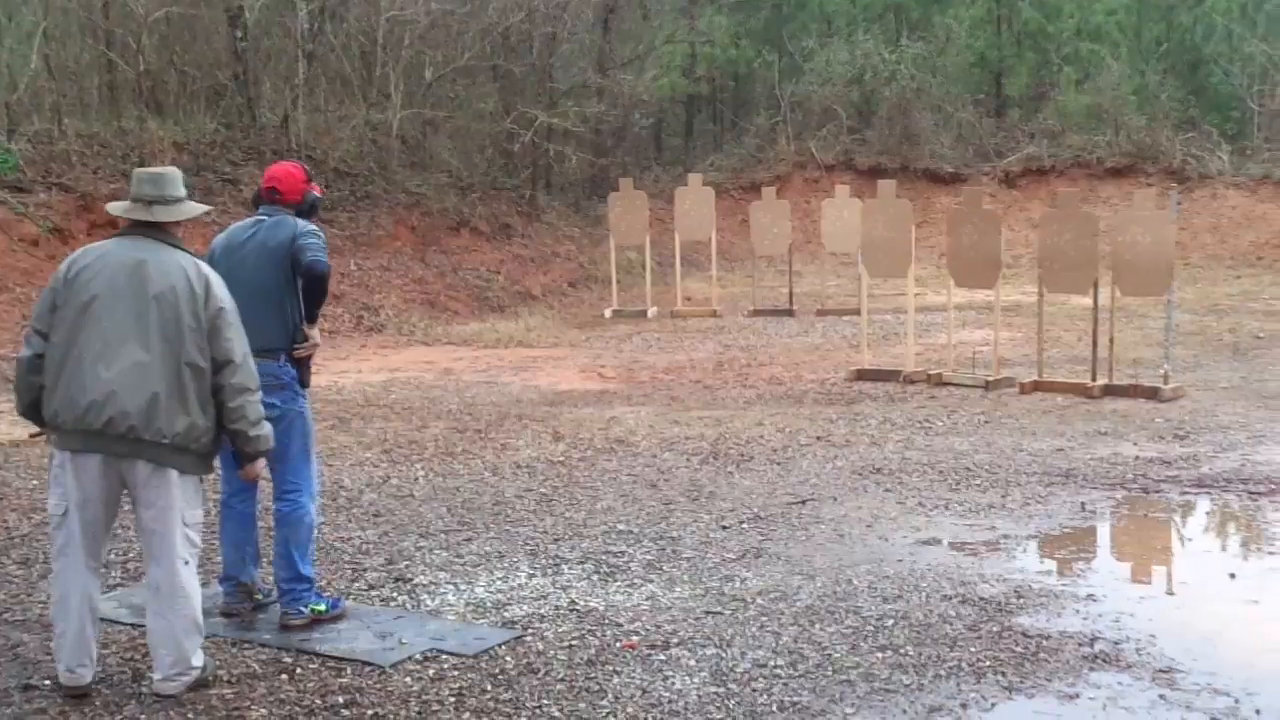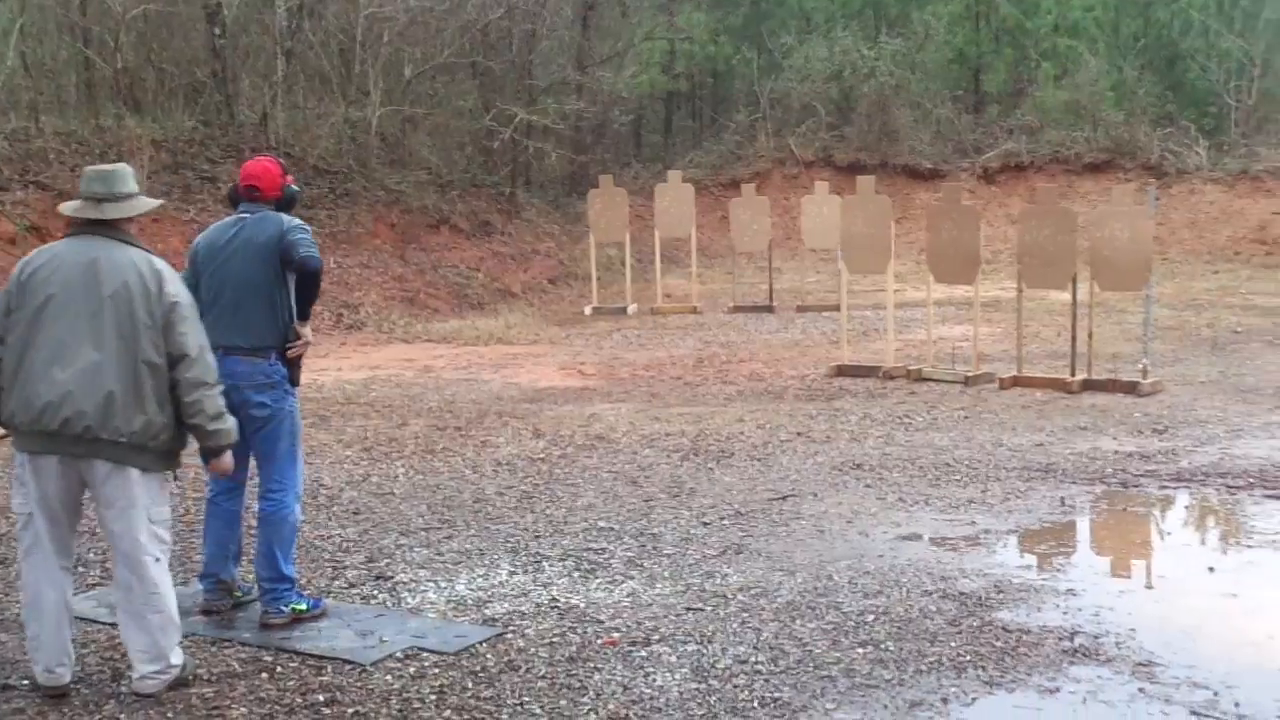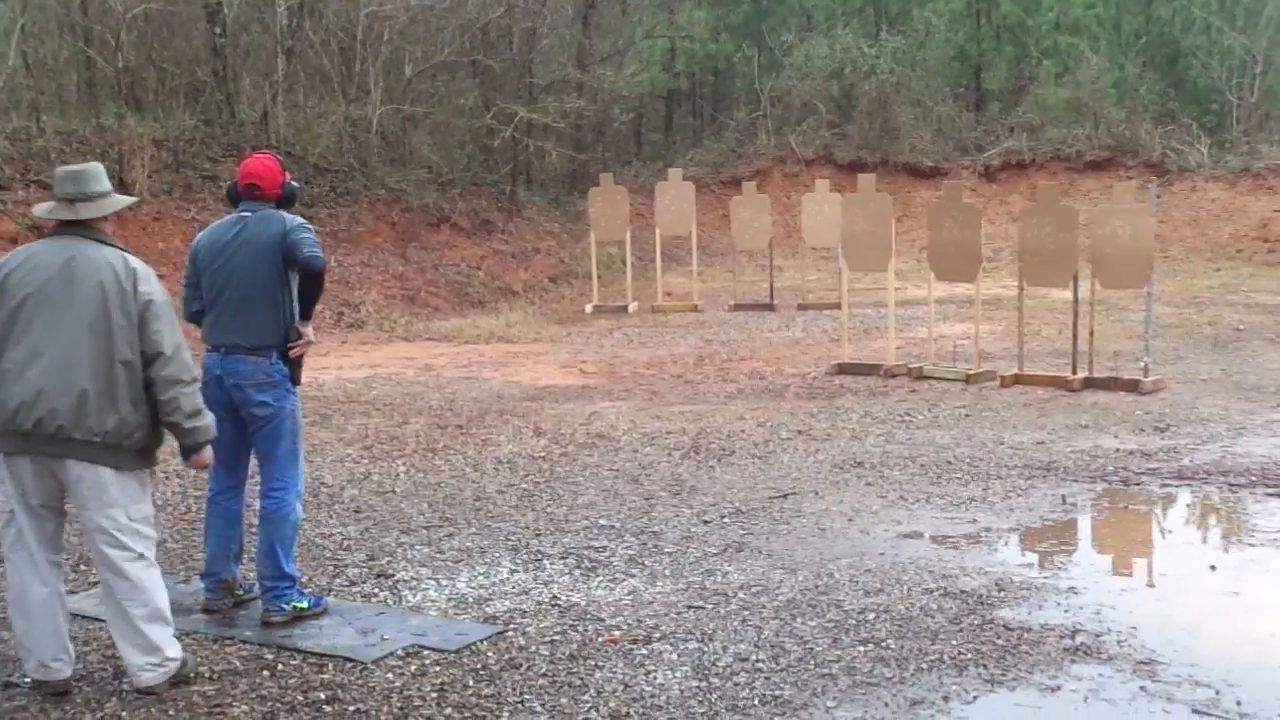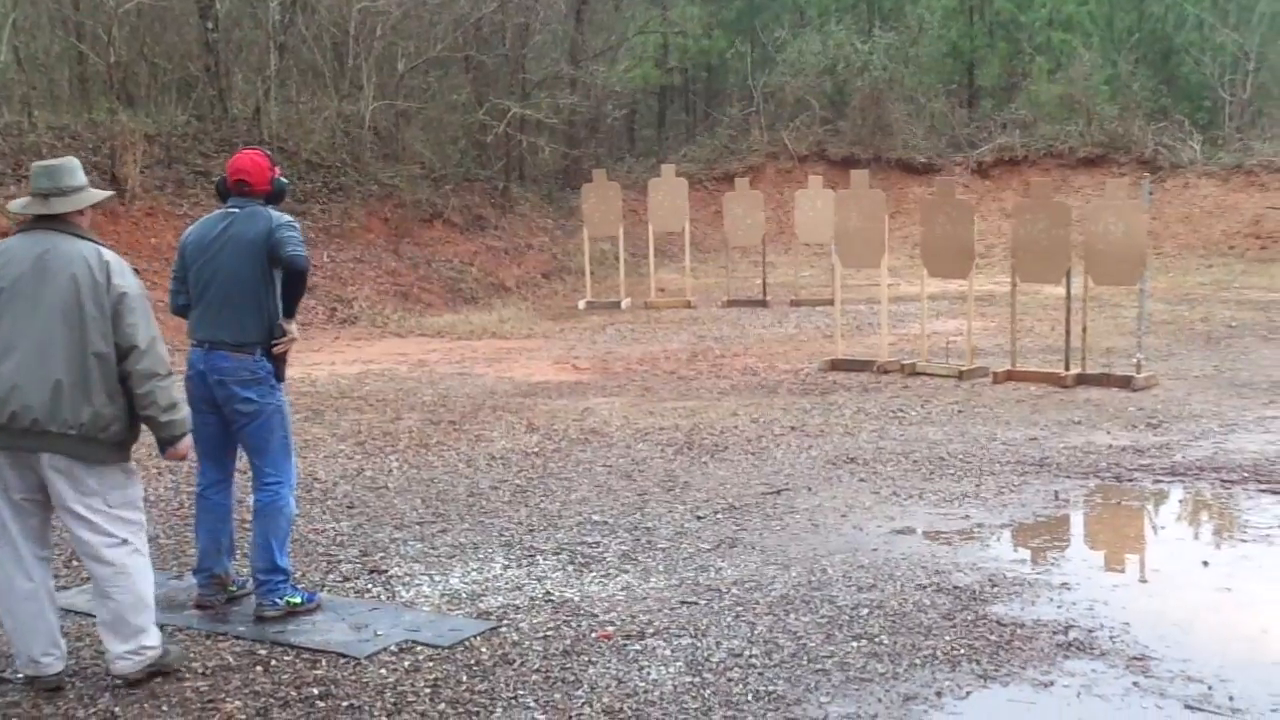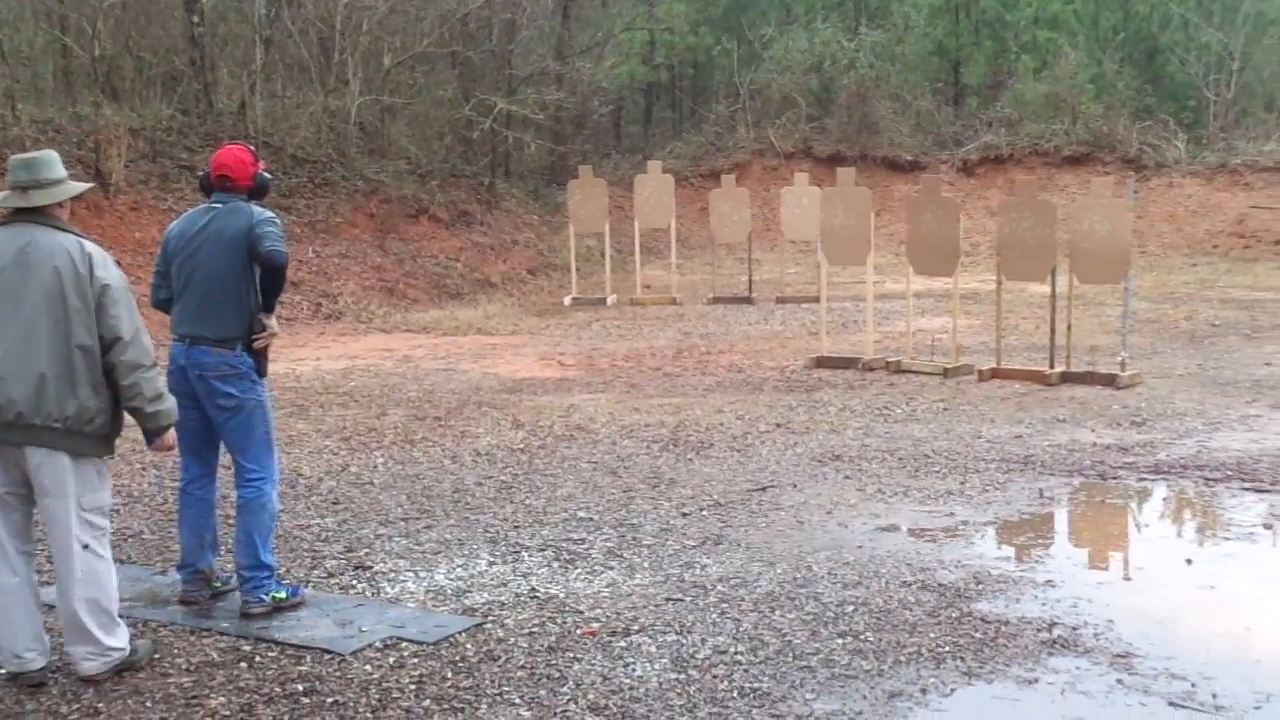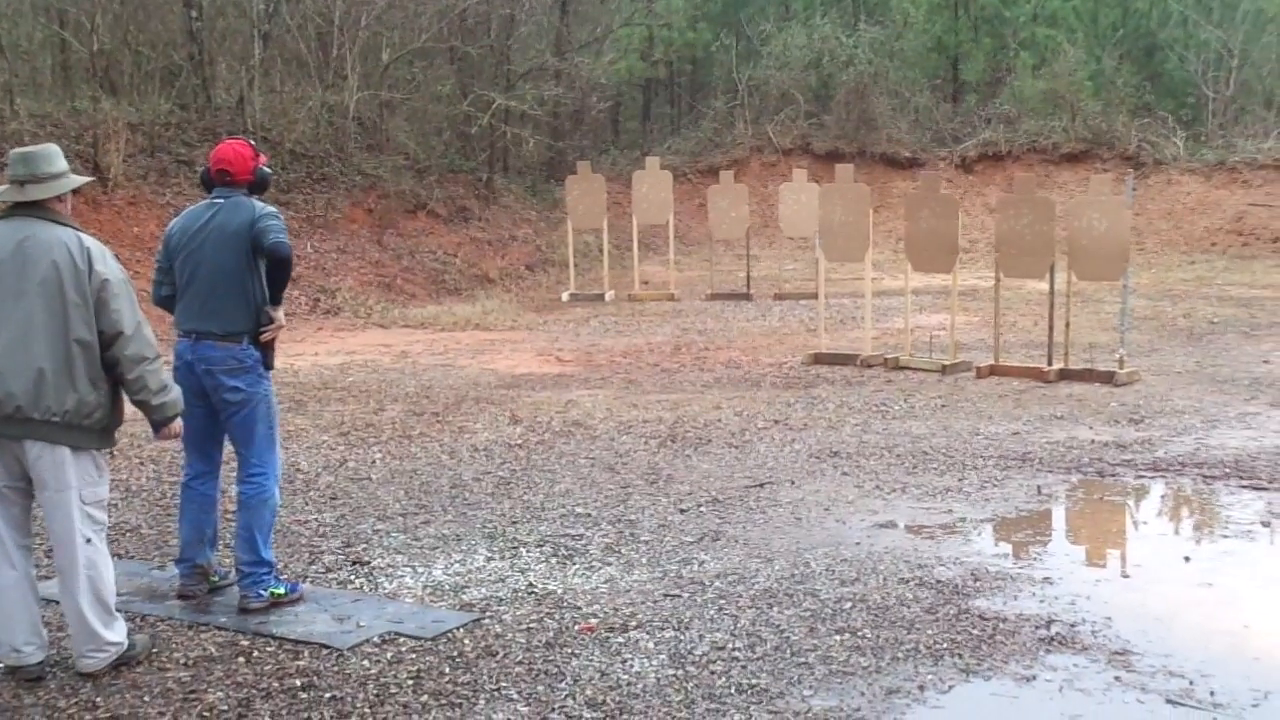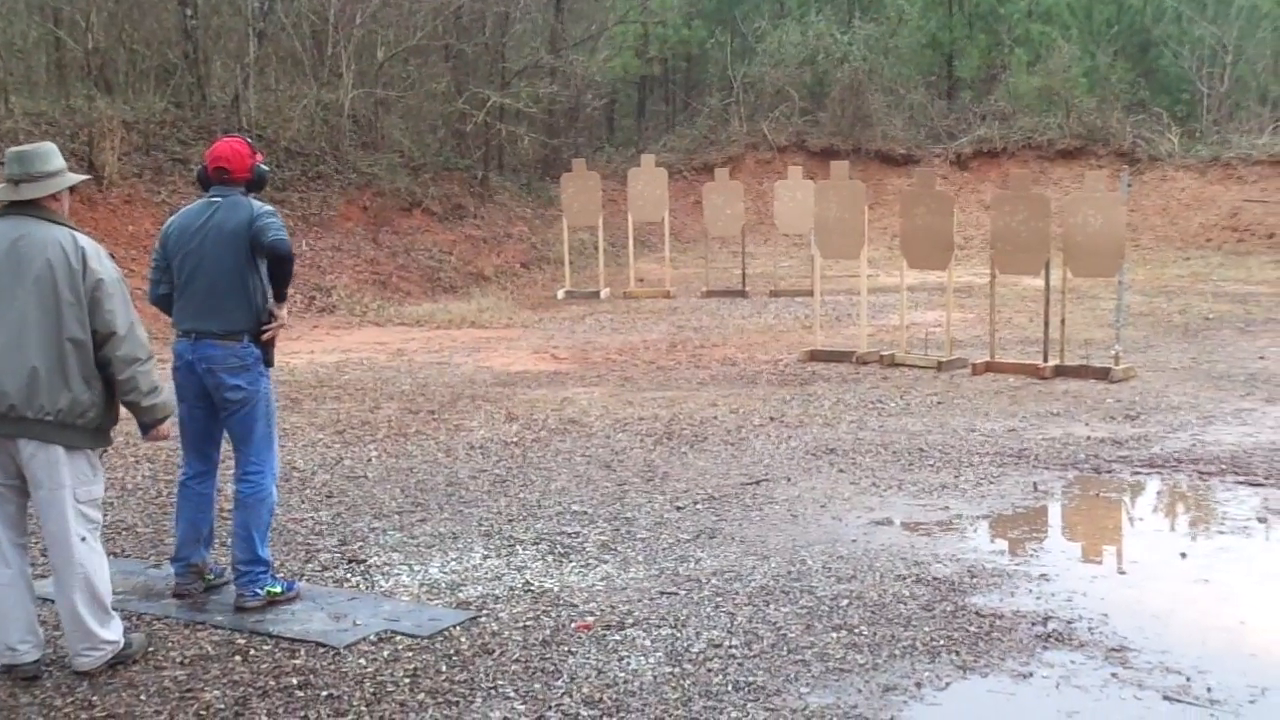
dt=0.2s
person 1, frame 1
left shoulder: (79, 264)
right shoulder: (200, 278)
left elbow: (36, 352)
right elbow: (234, 372)
left wrist: (38, 413)
right wrist: (251, 443)
left hip: (82, 432)
right hip: (164, 437)
left knee: (75, 554)
right knee: (171, 558)
left ankle: (73, 670)
right ankle: (176, 670)
person 1, frame 2
right shoulder: (154, 274)
right elbow: (192, 367)
right wrist: (216, 439)
right hip: (125, 436)
left knee: (44, 555)
right knee: (141, 557)
left ankle: (51, 670)
right ankle: (156, 668)
person 1, frame 3
right shoulder: (130, 273)
right elbow: (169, 365)
right wrist: (195, 435)
right hip: (102, 436)
right knee: (126, 553)
left ankle: (49, 667)
right ankle: (155, 663)
person 1, frame 4
right shoulder: (105, 266)
right elbow: (144, 358)
right wrist: (171, 428)
right hip: (80, 430)
right knee: (114, 540)
right ankle: (136, 650)
person 1, frame 5
right shoulder: (86, 258)
right elbow: (128, 349)
right wrist: (156, 418)
right hip: (63, 422)
right knee: (82, 544)
right ankle: (100, 650)
person 1, frame 6
right shoulder: (86, 253)
right elbow: (130, 343)
right wrist: (162, 408)
right hip: (61, 417)
right knee: (79, 537)
right ankle: (99, 646)
person 1, frame 7
right shoulder: (80, 252)
right elbow: (122, 343)
right wrist: (151, 409)
right hip: (55, 415)
right knee: (73, 535)
right ankle: (96, 645)
person 2, frame 1
left shoulder: (224, 239)
right shoulder: (300, 232)
right elbow: (316, 269)
right wrist: (309, 323)
right hip: (274, 373)
left knee: (236, 486)
right knee: (295, 489)
left ankle: (238, 589)
right ankle: (298, 599)
person 2, frame 2
left shoulder: (206, 239)
right shoulder: (286, 228)
left elbow: (191, 310)
right elbow: (310, 265)
right wrist: (302, 321)
left hip: (214, 369)
right hip: (263, 371)
left knee: (224, 484)
right knee: (279, 488)
left ankle: (218, 587)
right ankle: (278, 599)
person 2, frame 3
left shoulder: (206, 238)
right shoulder: (288, 226)
left elbow: (192, 310)
right elbow: (313, 265)
right wrist: (304, 319)
left hip: (215, 368)
right hip: (265, 371)
left knee: (224, 483)
right knee: (281, 486)
left ankle: (220, 585)
right ankle: (280, 597)
person 2, frame 4
left shoulder: (195, 233)
right shoulder: (275, 223)
left elbow: (179, 303)
right elbow: (297, 264)
right wrist: (287, 317)
left hip: (201, 363)
right hip: (250, 367)
left knee: (212, 479)
right knee: (274, 480)
left ankle: (213, 581)
right ankle: (274, 592)
person 2, frame 5
left shoulder: (178, 227)
right shoulder: (256, 219)
left elbow: (160, 297)
right elbow: (275, 259)
right wrist: (266, 312)
left hip: (182, 358)
right hip: (230, 362)
left knee: (196, 473)
right knee: (256, 475)
left ankle: (197, 577)
right ankle: (259, 588)
person 2, frame 6
left shoulder: (180, 223)
right shoulder: (258, 213)
left elbow: (162, 294)
right elbow: (280, 251)
right wrist: (273, 305)
left hip: (188, 354)
right hip: (237, 357)
left knee: (199, 468)
right knee: (258, 471)
left ankle: (194, 571)
right ankle: (257, 583)
person 2, frame 7
left shoulder: (177, 223)
right shoulder: (255, 212)
left elbow: (159, 293)
right elbow: (280, 249)
right wrist: (279, 301)
left hip: (187, 354)
right hip: (237, 356)
left knee: (197, 468)
right knee: (256, 470)
left ankle: (190, 570)
right ankle: (254, 582)
